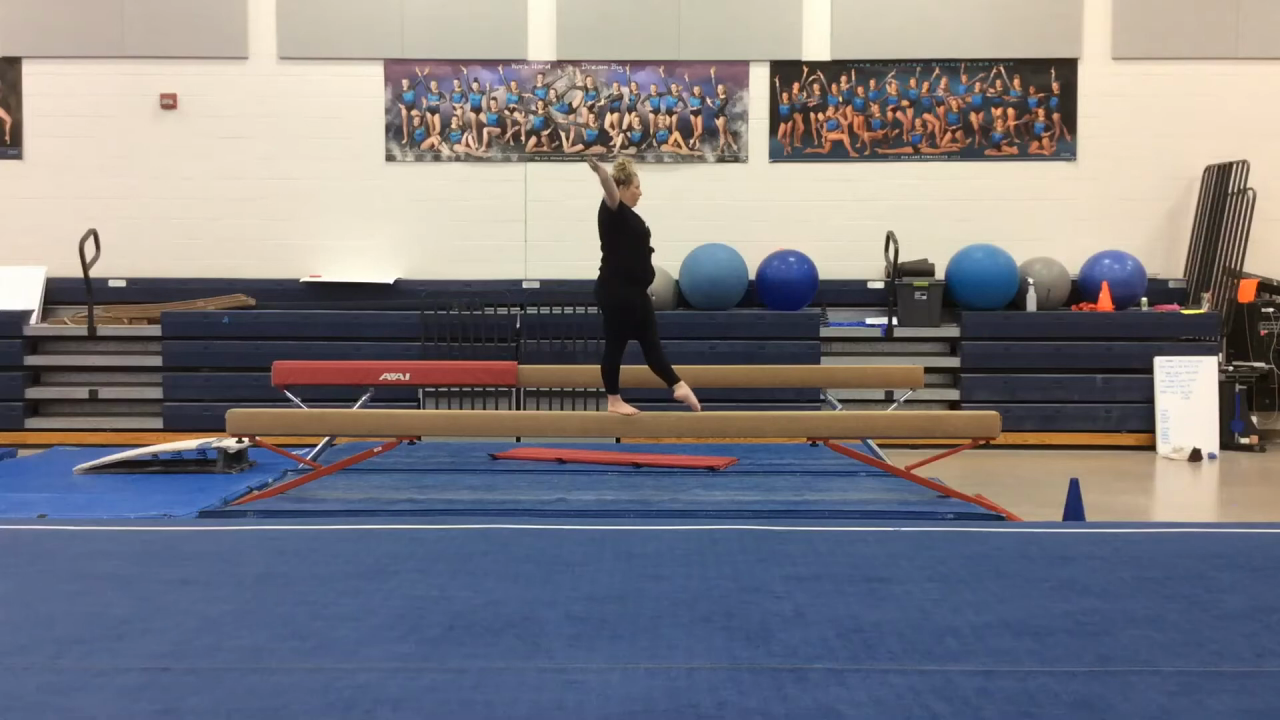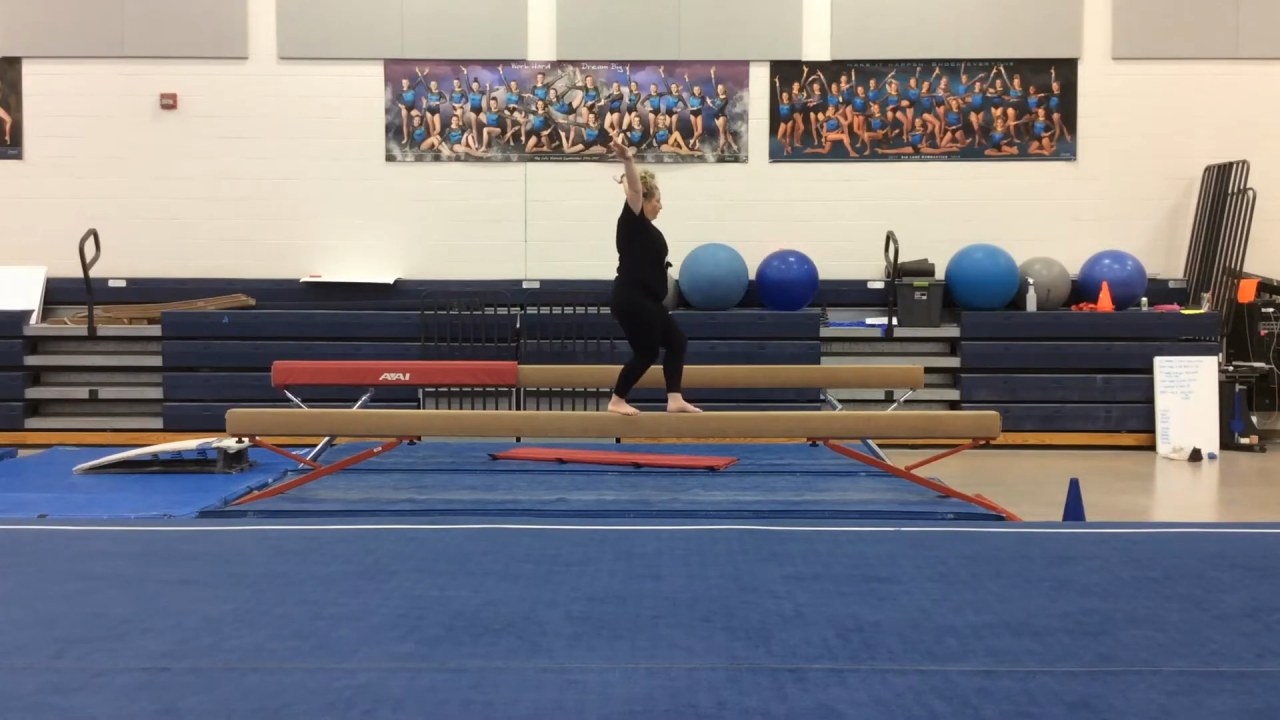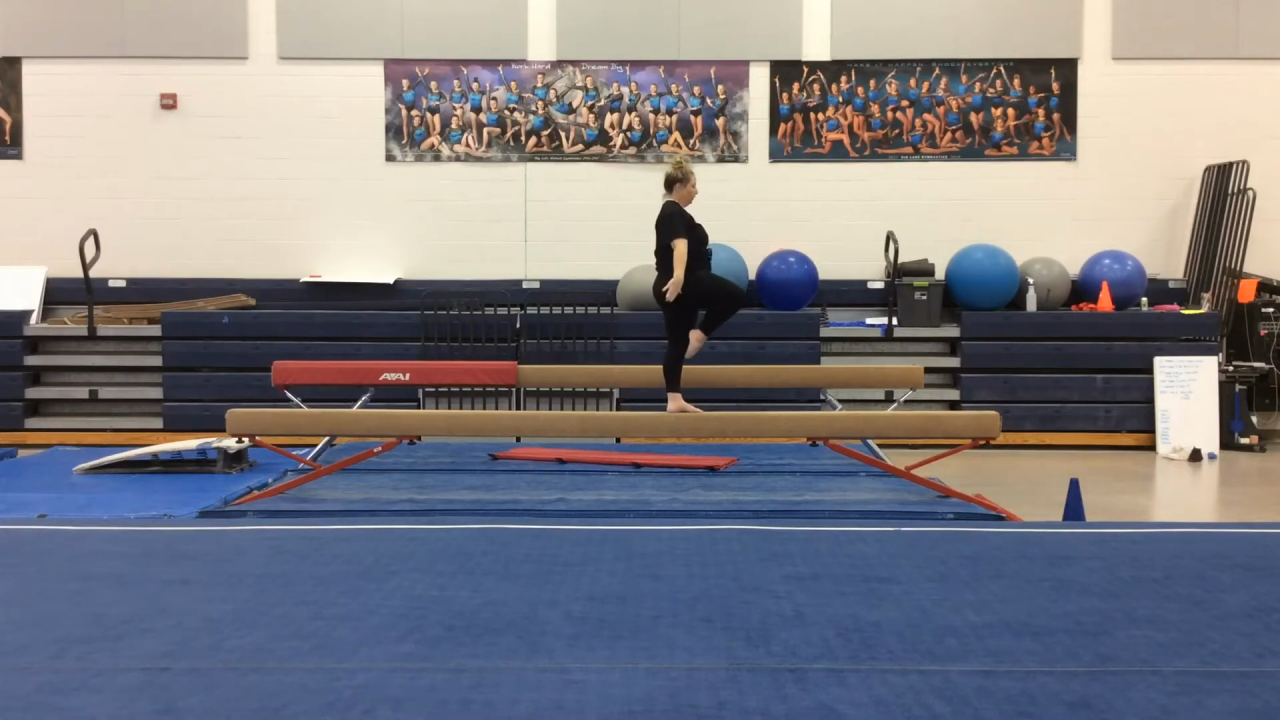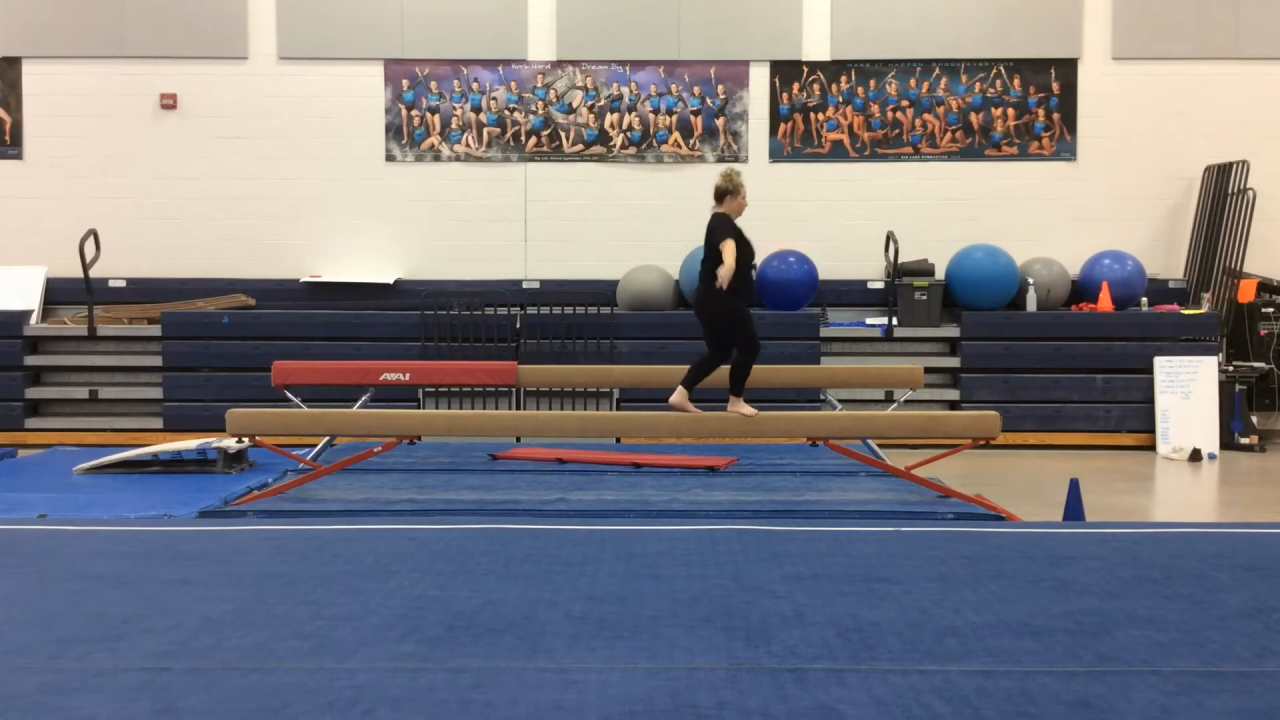
dt=1s
person 1, frame 1
left shoulder: (626, 211)
right shoulder: (612, 209)
right elbow: (610, 191)
right wrist: (601, 170)
left hip: (635, 291)
right hip: (616, 292)
left knee: (651, 342)
right knee: (616, 345)
left ankle: (679, 387)
right ankle: (614, 400)
person 1, frame 2
left shoulder: (643, 226)
right shoulder: (632, 222)
left elbow: (636, 190)
right elbow: (635, 191)
left wrist: (627, 176)
right wrist: (628, 160)
left hip: (646, 302)
right hip: (631, 300)
left knee: (677, 343)
right knee: (646, 353)
left ankle: (675, 400)
right ankle: (617, 401)
person 1, frame 3
left shoulder: (672, 212)
right shoulder: (673, 214)
right elbow: (680, 245)
right wrist: (678, 276)
left hip: (677, 286)
right hip: (683, 284)
left knee: (677, 342)
right knee: (735, 296)
left ankle: (674, 400)
right ankle: (700, 334)
person 1, frame 4
left shoulder: (720, 223)
right shoulder: (723, 223)
right elbow: (728, 245)
right wrist: (728, 266)
left hip: (711, 300)
right hip: (720, 302)
left knee: (718, 353)
right knee: (749, 347)
left ankle: (681, 395)
right ankle: (735, 401)
